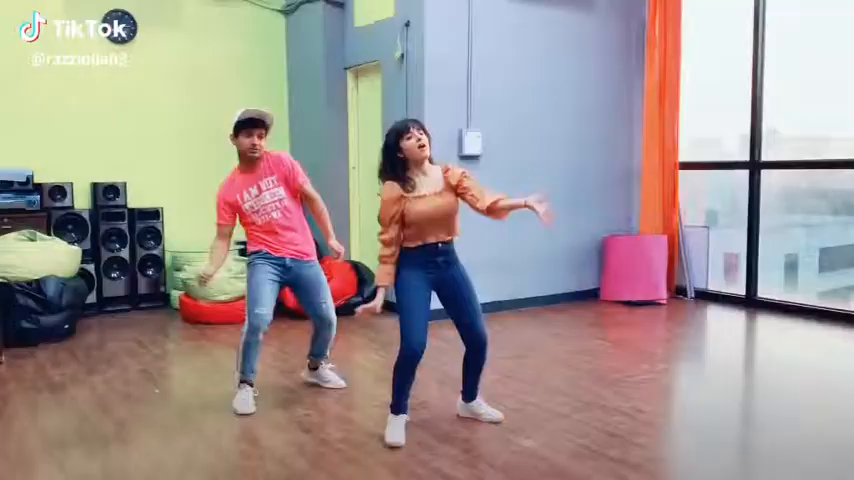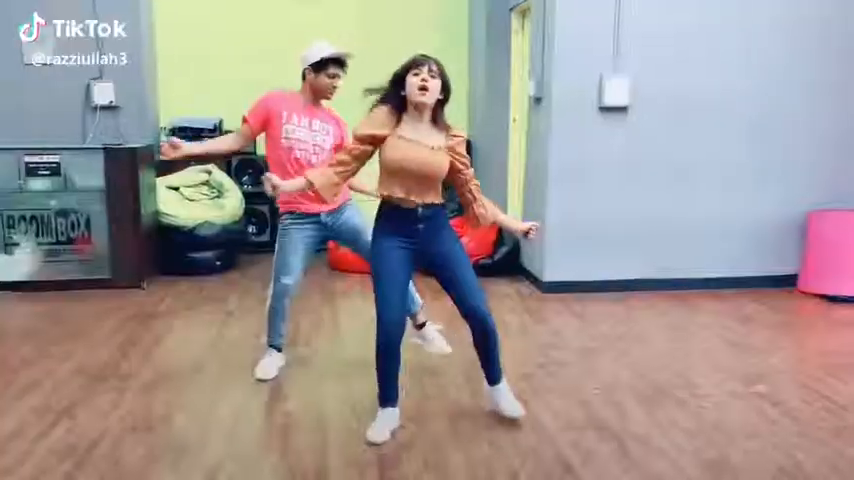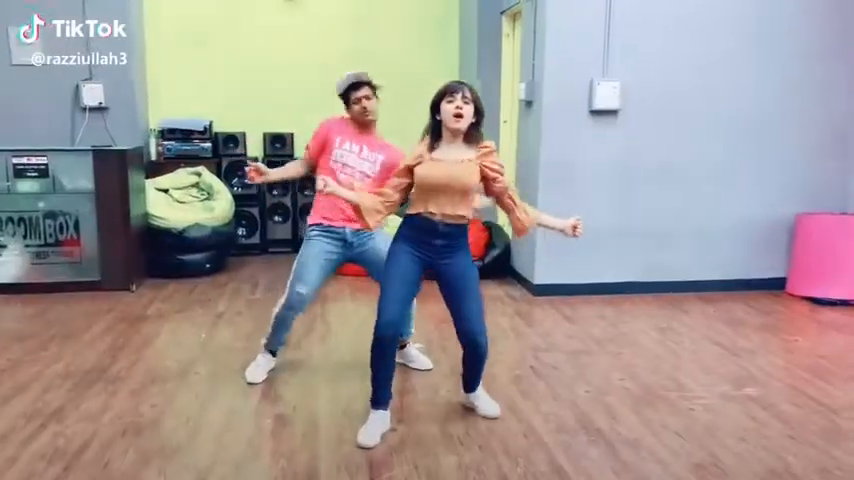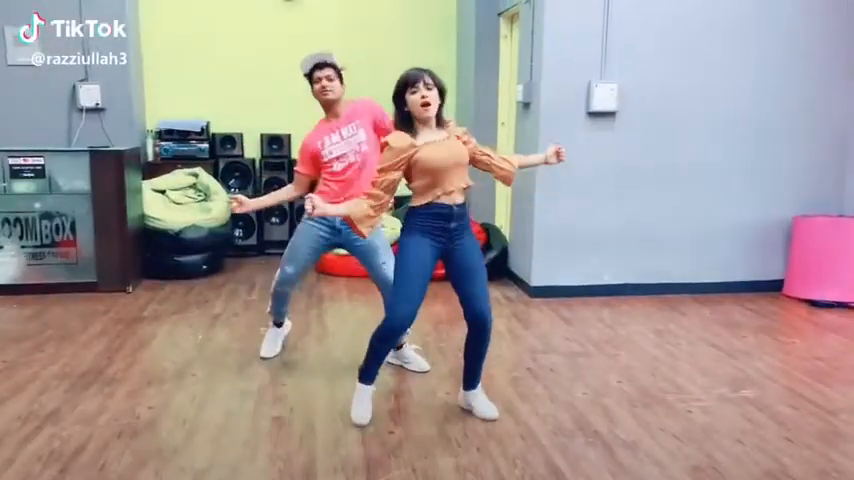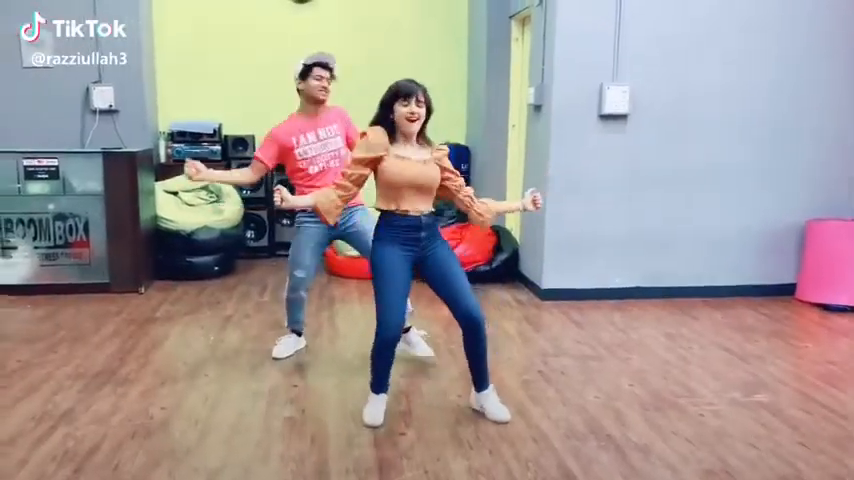
dt=0.4s
person 1, frame 1
left shoulder: (452, 176)
right shoulder: (394, 190)
left elbow: (483, 202)
right elbow: (389, 244)
left wrist: (525, 202)
right wrist: (381, 294)
left hip: (448, 262)
right hip: (413, 267)
left knee: (477, 338)
right knee: (413, 345)
left ankle: (469, 401)
right ankle: (397, 415)
person 1, frame 2
left shoulder: (452, 140)
right shoulder: (383, 123)
left elbow: (469, 192)
right elbow: (343, 165)
left wrist: (514, 224)
right wrist: (295, 184)
left hip: (436, 229)
right hip: (392, 230)
left knee: (480, 315)
right knee: (390, 327)
left ankle: (498, 386)
right ankle: (388, 409)
person 1, frame 3
left shoulder: (483, 155)
right shoulder: (420, 153)
left elbow: (509, 200)
right elbow: (387, 197)
left wrist: (558, 224)
right wrist: (339, 191)
left hip: (455, 247)
right hip: (411, 242)
left knee: (474, 337)
right knee: (386, 330)
left ankle: (472, 392)
right ankle: (379, 413)
person 1, frame 4
left shoulder: (453, 133)
right shoulder: (400, 143)
left elbow: (490, 160)
right elbow: (378, 196)
left wrist: (542, 158)
right wrist: (328, 209)
left hip: (461, 228)
right hip: (423, 230)
left knee: (480, 318)
right knee: (398, 319)
left ankle: (471, 392)
right ankle: (365, 386)
person 1, frame 5
left shoulder: (435, 154)
right shoulder: (376, 143)
left elbow: (463, 198)
right elbow: (344, 188)
left wrist: (517, 205)
right wrist: (297, 201)
left hip: (431, 238)
right hip: (392, 239)
left knee: (472, 316)
right knee: (390, 327)
left ankle: (484, 394)
right ankle: (378, 395)
person 2, frame 1
left shoulder: (282, 163)
right shoulder: (229, 189)
left elbow: (312, 199)
right elbow: (223, 238)
left wrist: (330, 237)
right wrist: (211, 268)
left hip: (303, 257)
right hip: (265, 259)
left knee: (326, 318)
right knee: (258, 320)
left ankle: (315, 367)
right ankle: (246, 385)
person 2, frame 2
left shoulder: (335, 124)
right shoulder: (274, 104)
right elbow: (240, 140)
right wrist: (190, 148)
left hip: (341, 211)
right hip: (298, 217)
right knee: (283, 286)
left ankle: (420, 324)
right ankle: (274, 350)
person 2, frame 3
left shoulder: (390, 152)
right shoulder: (330, 129)
right elbow: (305, 165)
right wrist: (271, 175)
left hip: (369, 233)
right hip: (325, 231)
right knee: (297, 297)
left ankle: (403, 347)
right ankle: (268, 353)
person 2, frame 4
left shoulder: (367, 110)
right shoulder: (312, 141)
right elbow: (296, 188)
right wrist: (254, 203)
right hip: (320, 219)
left knee: (392, 283)
right knee: (286, 277)
left ankle: (398, 347)
right ankle: (278, 325)
person 2, frame 5
left shoulder: (340, 117)
right shoulder: (283, 132)
right elbow: (253, 174)
right wrist: (210, 176)
left hip: (353, 210)
right hip: (312, 217)
right knee: (298, 281)
left ankle: (405, 331)
right ankle: (295, 333)
